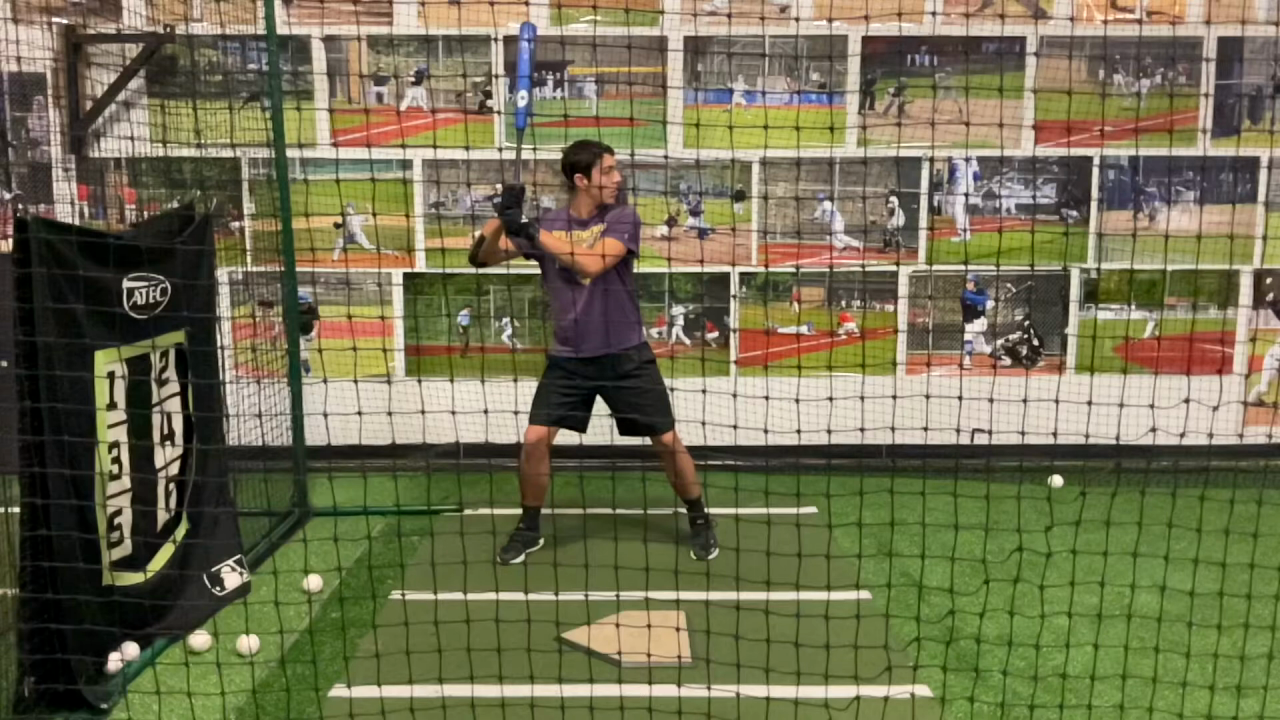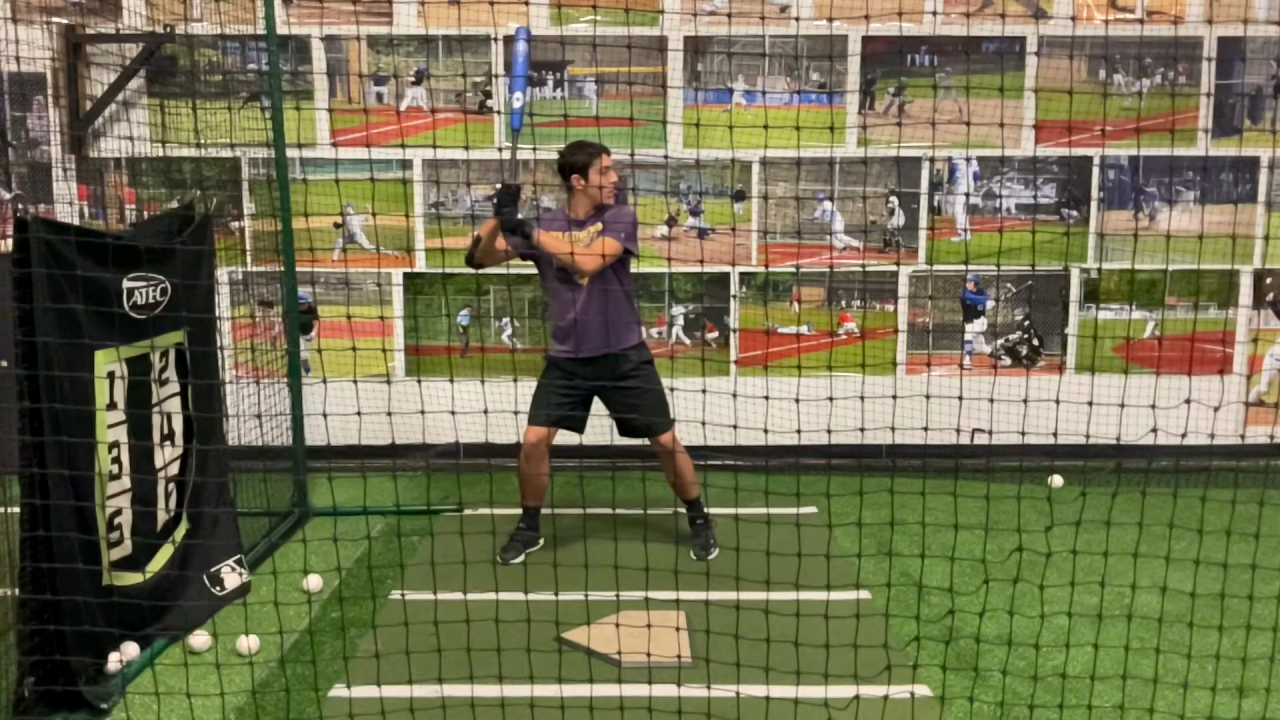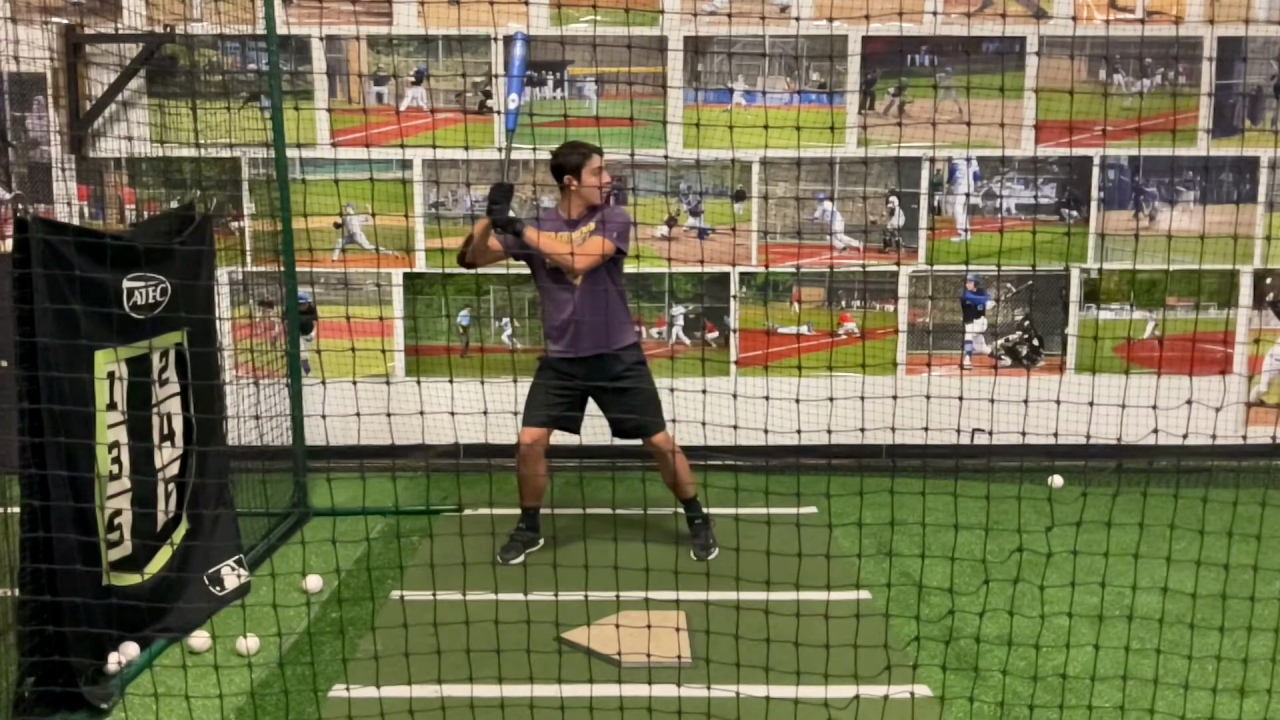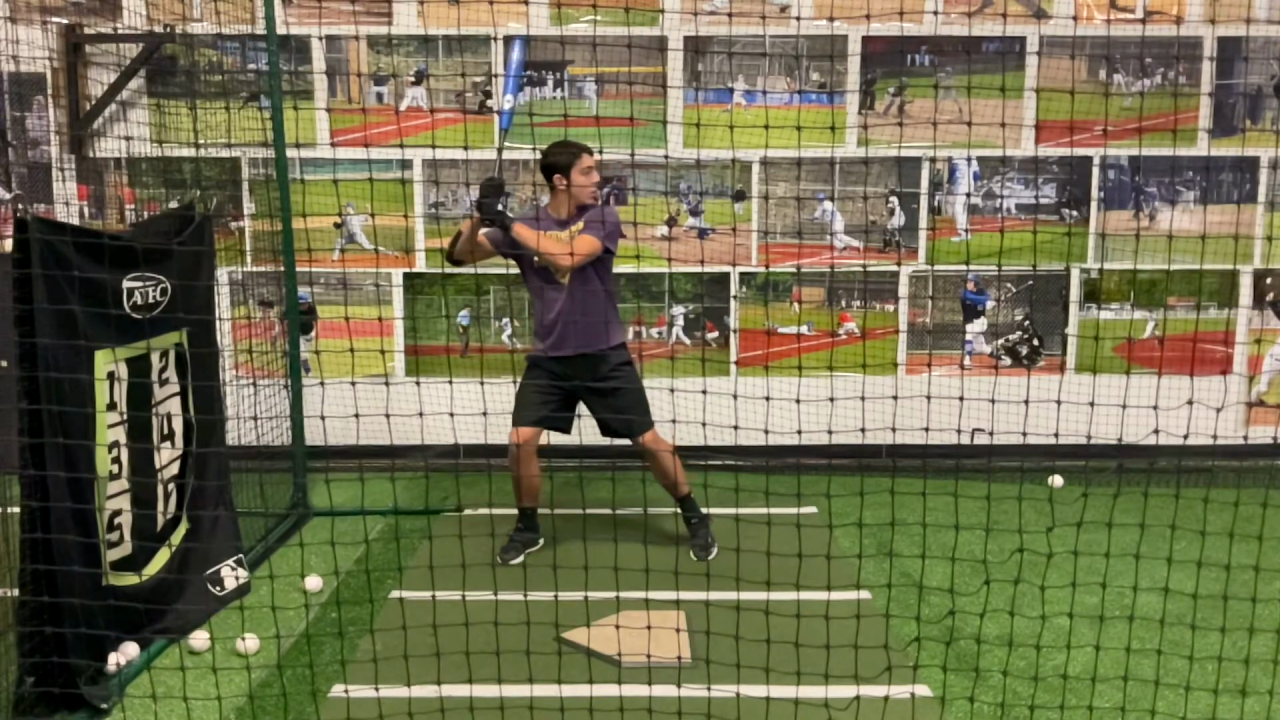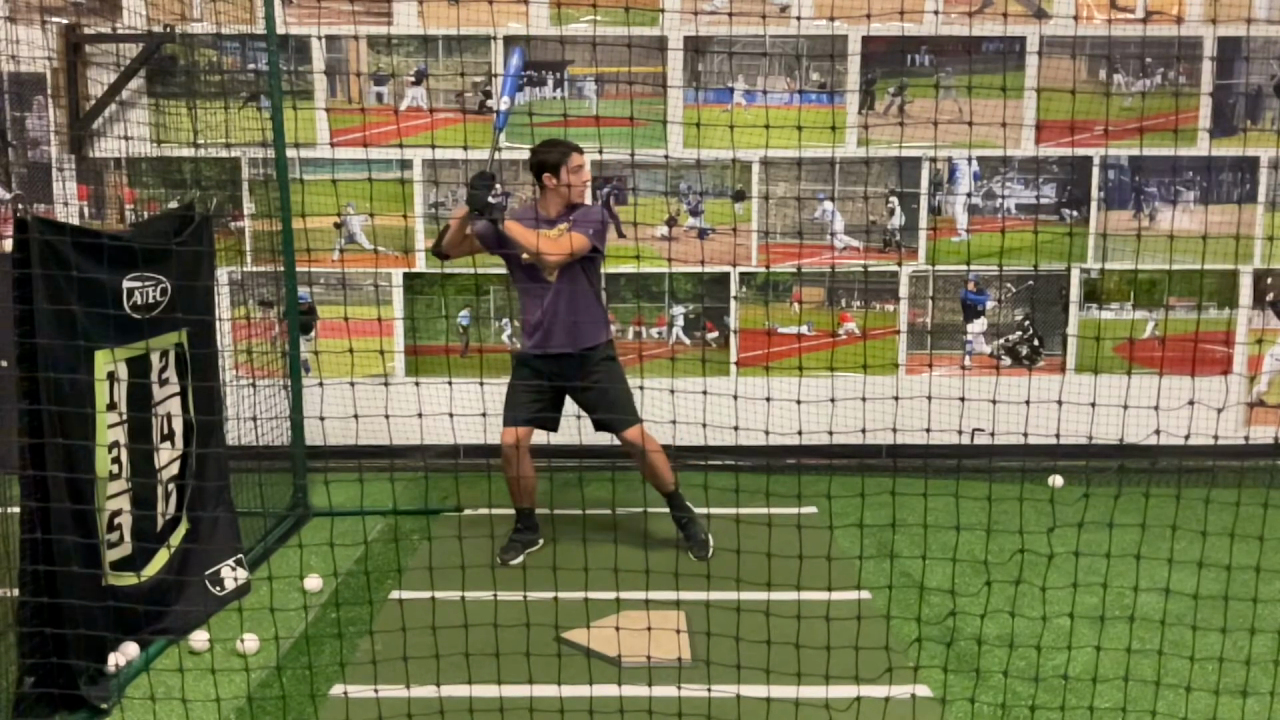
dt=1s
person 1, frame 1
left shoulder: (624, 218)
right shoulder: (546, 224)
left elbow: (592, 263)
right elbow: (482, 257)
left wrist: (534, 233)
right wrist: (502, 215)
left hip: (626, 355)
right hip: (568, 358)
left knee: (667, 440)
right knee: (534, 440)
left ankle: (700, 521)
right ankle: (529, 528)
person 1, frame 2
left shoulder: (621, 219)
right shoulder: (544, 225)
left elbow: (588, 262)
right elbow: (478, 258)
left wrist: (529, 232)
right wrist: (499, 216)
left hip: (624, 355)
right hip: (567, 358)
left knee: (666, 441)
right knee: (534, 441)
left ankle: (699, 521)
right ankle: (529, 527)
person 1, frame 3
left shoulder: (615, 219)
right shoulder: (537, 226)
left elbow: (579, 260)
right elbow: (470, 258)
left wrist: (520, 228)
right wrist: (491, 216)
left hip: (617, 355)
right hip: (561, 359)
left knee: (660, 442)
right knee: (529, 442)
left ankle: (697, 520)
right ankle: (529, 528)
person 1, frame 4
left shoulder: (604, 219)
right shoulder: (526, 225)
left elbow: (566, 258)
right elbow: (458, 255)
left wrist: (509, 223)
right wrist: (480, 215)
left hip: (605, 356)
right hip: (549, 358)
left knee: (649, 442)
right knee: (520, 442)
left ankle: (695, 518)
right ankle: (528, 528)
person 1, frame 5
left shoulder: (592, 218)
right shoulder: (510, 222)
left elbow: (555, 254)
right elbow: (445, 249)
left wrist: (500, 218)
right wrist: (469, 208)
left hip: (591, 352)
right hip: (536, 356)
left knee: (634, 437)
right knee: (512, 442)
left ankle: (683, 514)
right ankle: (526, 528)
